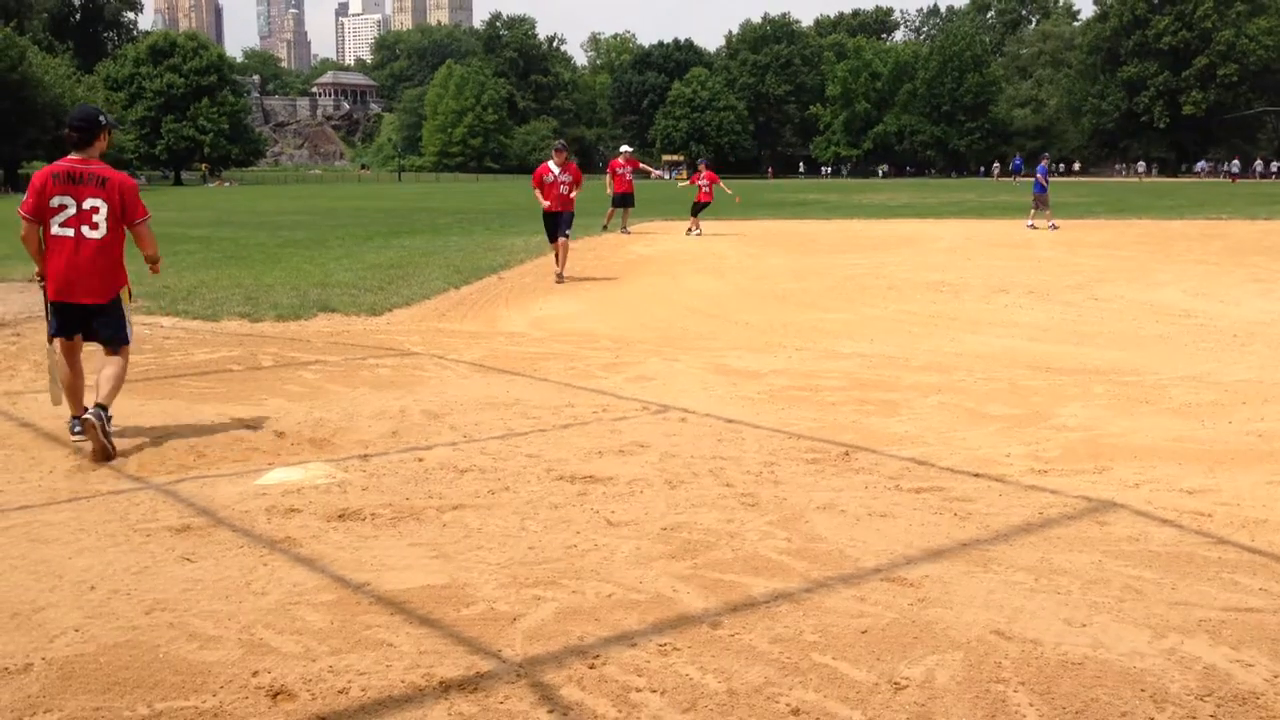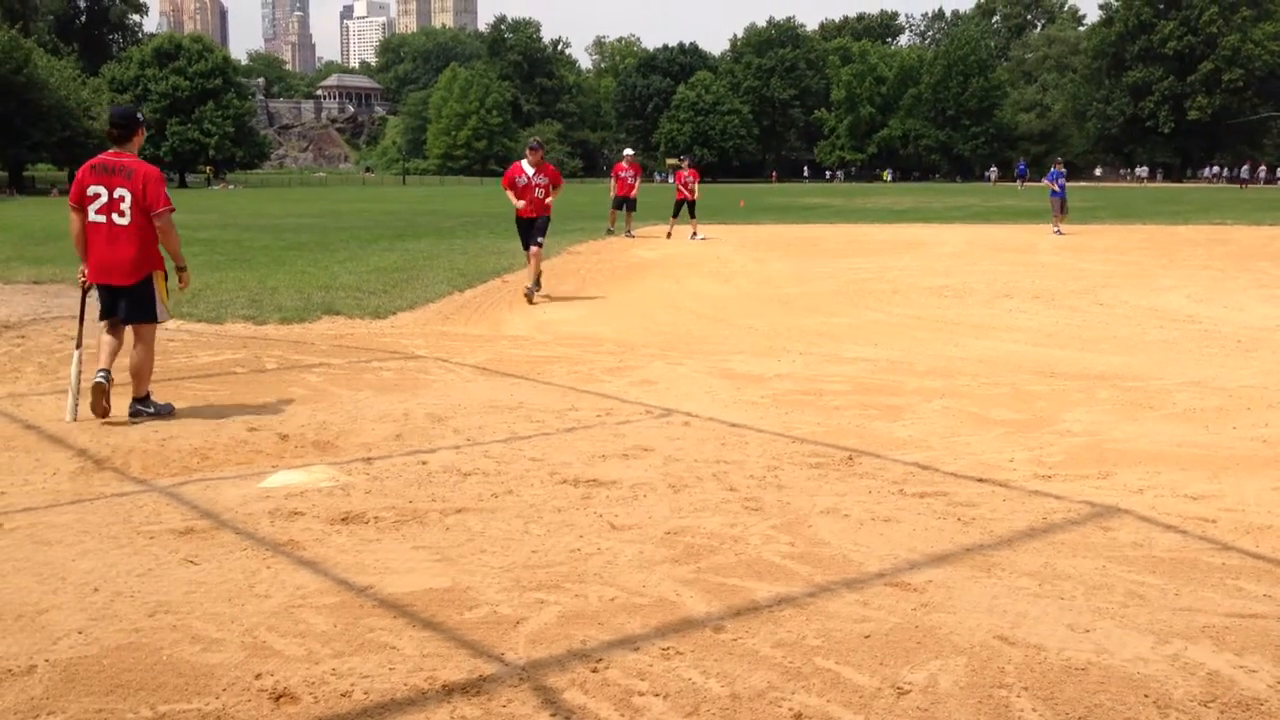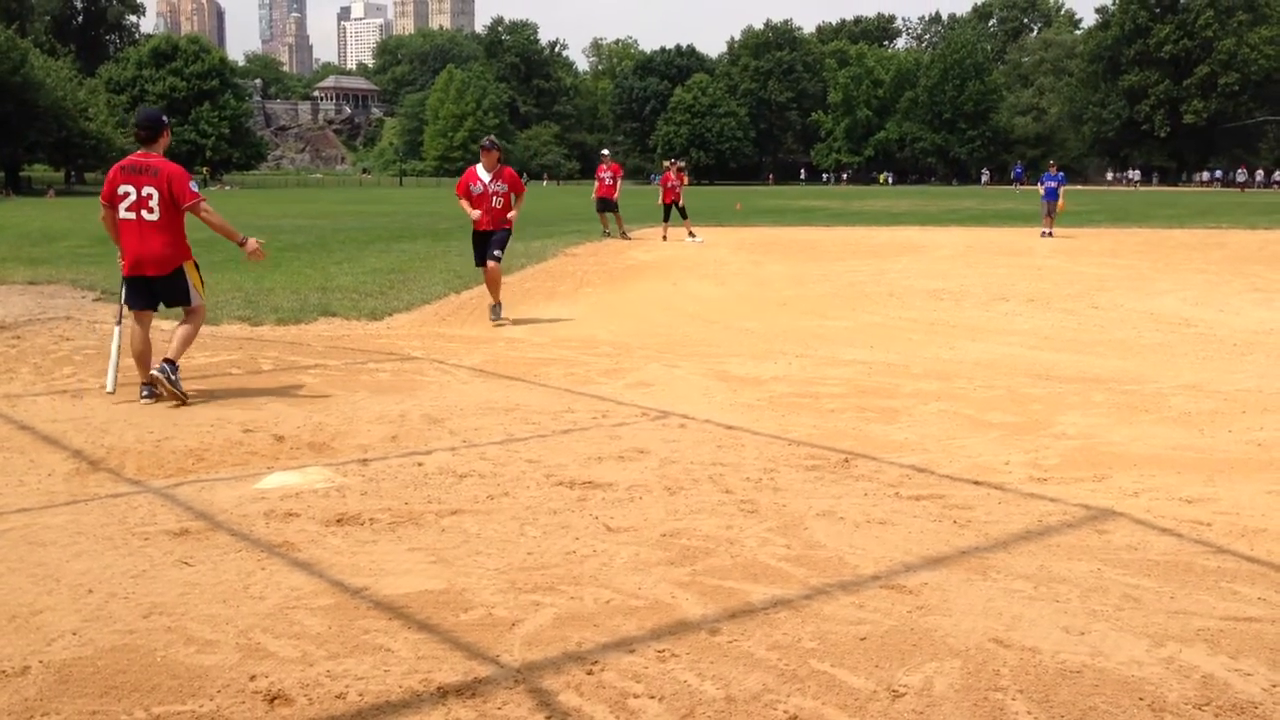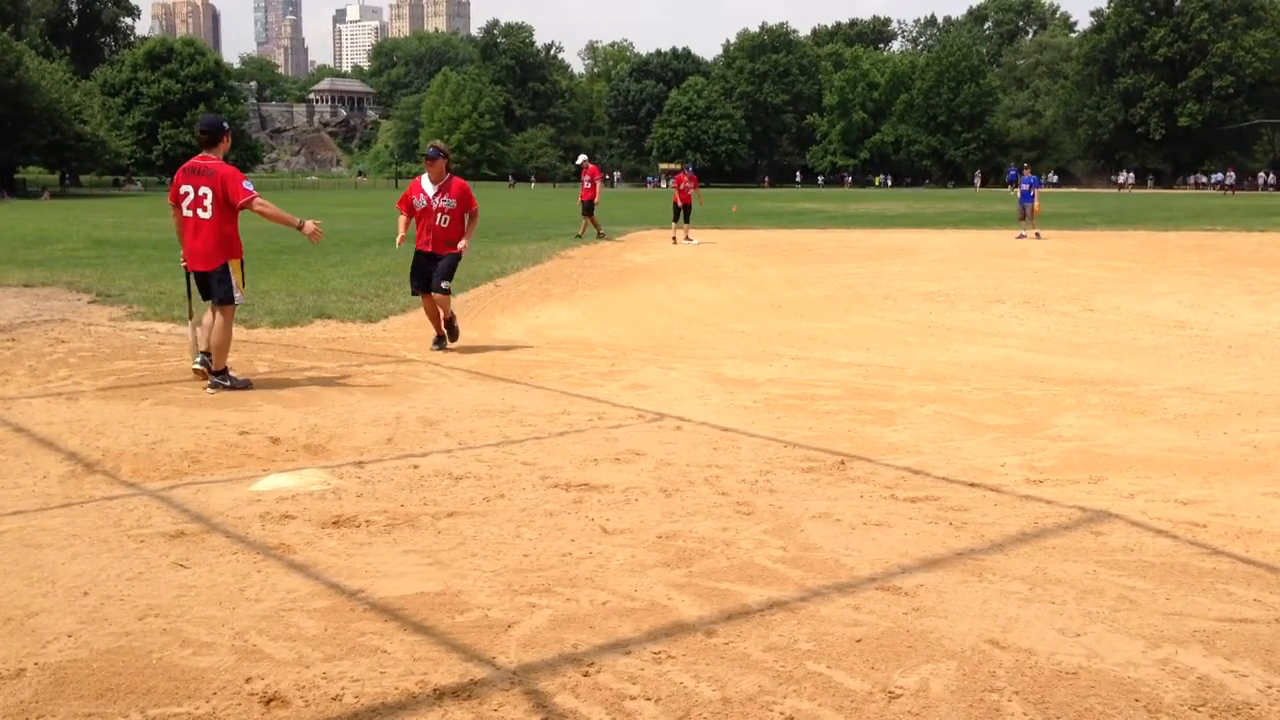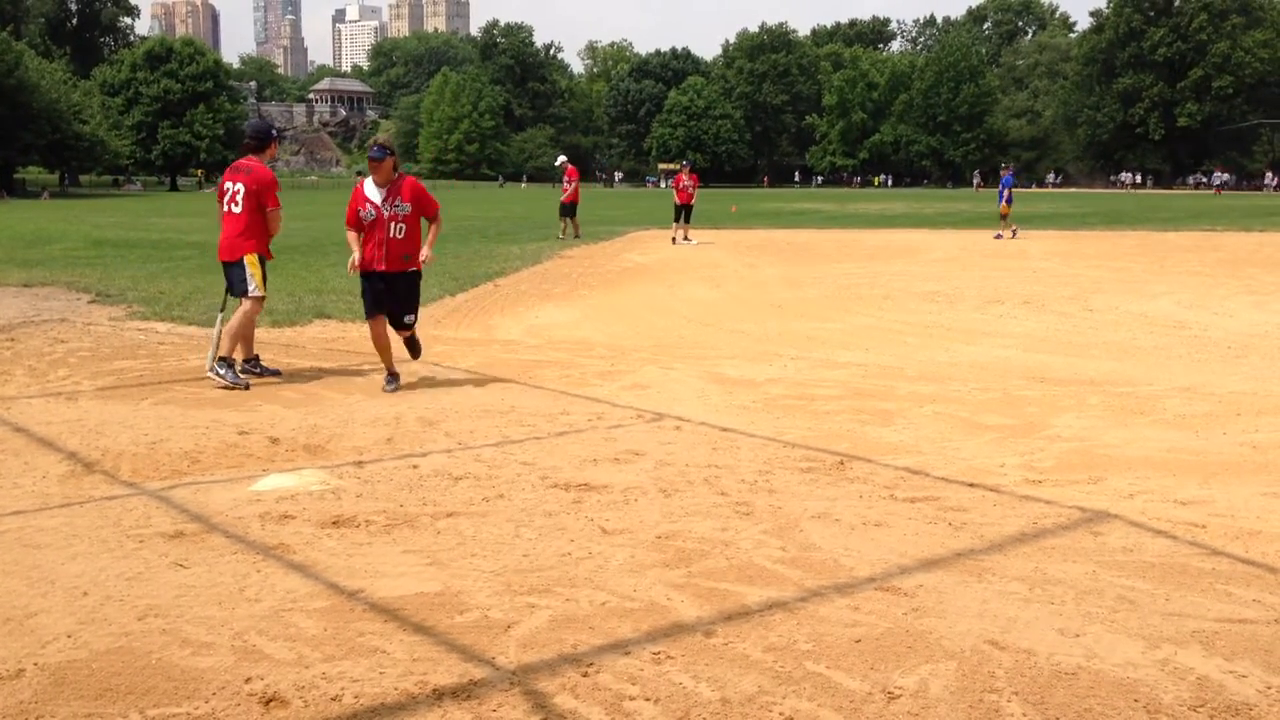
dt=0.7s
person 1, frame 1
left shoulder: (44, 178)
right shoulder: (119, 182)
left elbow: (27, 232)
right elbow: (142, 234)
left wrist: (43, 266)
right wrist: (154, 258)
left hip: (61, 284)
right hip: (106, 285)
left knee: (68, 350)
right knee: (117, 354)
left ankle: (77, 420)
right ankle: (99, 410)
person 1, frame 2
left shoulder: (88, 170)
right shoulder: (148, 174)
left elbow: (76, 218)
right elbow: (163, 225)
left wrist: (85, 262)
right wrist: (181, 265)
left hip: (102, 267)
right hip: (140, 267)
left knee: (113, 325)
right knee: (144, 333)
left ankle: (102, 374)
right ankle: (140, 402)
person 1, frame 3
left shoulder: (118, 170)
right shoulder: (172, 172)
left elbow: (107, 215)
right elbow: (203, 212)
left wrist: (123, 247)
right wrist: (242, 240)
left hip: (134, 260)
right hip: (170, 259)
left knee: (140, 319)
right knee: (196, 311)
left ankle: (147, 385)
right ankle: (167, 367)
person 1, frame 4
left shoulder: (183, 172)
right shoulder: (227, 173)
left elbow: (176, 213)
right elbow: (258, 205)
left wrist: (186, 248)
right wrist: (300, 224)
left hip: (196, 255)
right hip: (223, 255)
left knee: (216, 306)
right knee: (225, 312)
left ankle: (205, 357)
right ankle: (219, 375)
person 1, frame 5
left shoulder: (233, 170)
right shoulder: (265, 176)
left elbow: (222, 206)
right elbow: (274, 219)
right wrist: (273, 236)
left hip: (231, 247)
right hip: (247, 249)
left knee: (249, 305)
right knee: (250, 304)
left ankle: (249, 362)
right ankle: (222, 363)
person 2, frame 1
left shoulder: (572, 168)
right shoulder: (543, 168)
left elbow: (579, 183)
right elbow: (535, 187)
left wrist: (575, 192)
right wrist: (542, 201)
left hip: (567, 210)
right hip: (549, 211)
left knee: (563, 240)
right knee: (554, 242)
left ankle: (560, 272)
right ankle: (558, 252)
person 2, frame 2
left shoulder: (549, 169)
right shoulder: (516, 168)
left elbow: (558, 185)
right elbow: (507, 187)
left wrist: (552, 197)
right wrist: (515, 202)
left hip: (542, 215)
right hip: (523, 216)
left knee: (535, 249)
right knee: (529, 251)
left ankle: (531, 286)
right ankle: (537, 273)
person 2, frame 3
left shoulder: (509, 173)
right shoulder: (470, 174)
left elbow: (521, 193)
right elbow: (461, 197)
left wrist: (515, 209)
right wrist: (471, 212)
left hip: (502, 227)
right hip: (480, 229)
left knee: (493, 265)
right knee: (486, 268)
left ankle: (496, 305)
right ankle: (496, 301)
person 2, frame 4
left shoulder: (459, 186)
right shoulder: (415, 185)
left elbow: (473, 213)
right elbow: (404, 212)
left wrist: (466, 238)
right wrist: (402, 233)
left hip: (449, 251)
right hip: (424, 251)
left knee: (439, 295)
right knee: (426, 298)
left ankle: (449, 317)
right ankle: (440, 334)
person 2, frame 5
left shoulder: (412, 187)
right shoulder: (360, 192)
left elbow: (436, 218)
right elbow: (353, 228)
left wrist: (428, 247)
right wrist: (355, 251)
left hip: (405, 269)
right hip: (372, 270)
left knee: (402, 326)
right knee: (375, 323)
left ankle: (409, 332)
right ankle: (391, 371)
